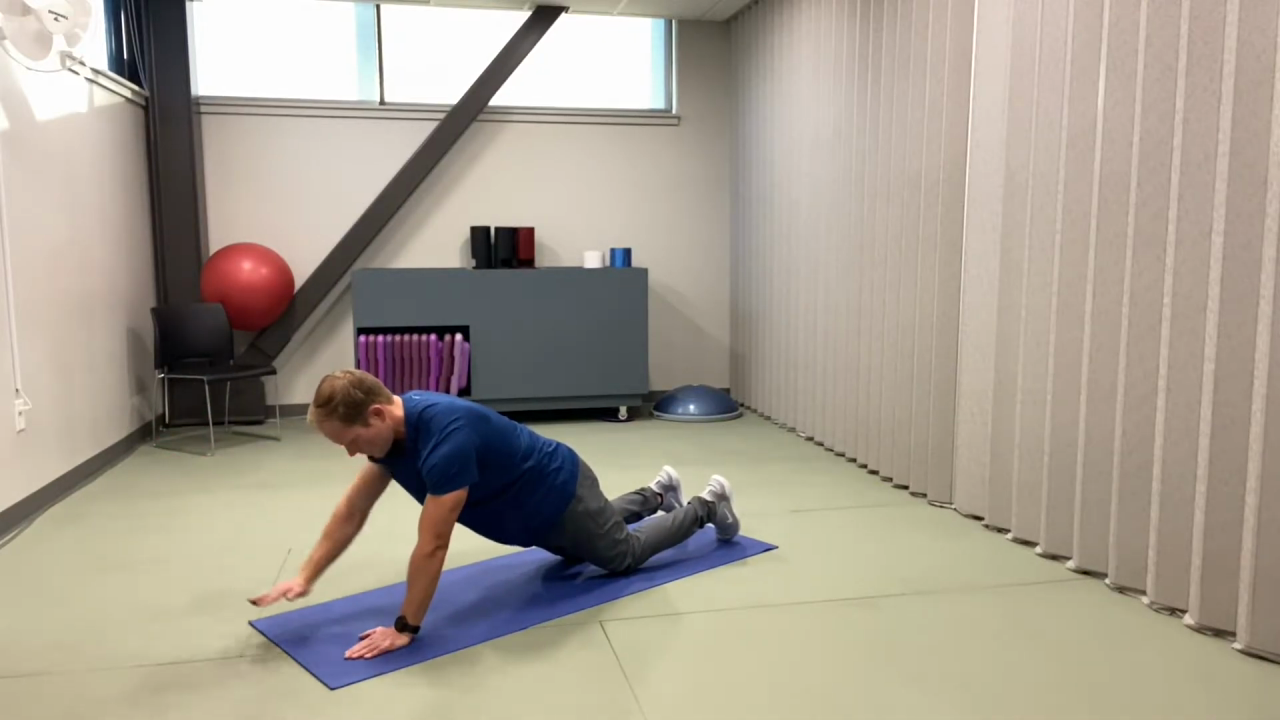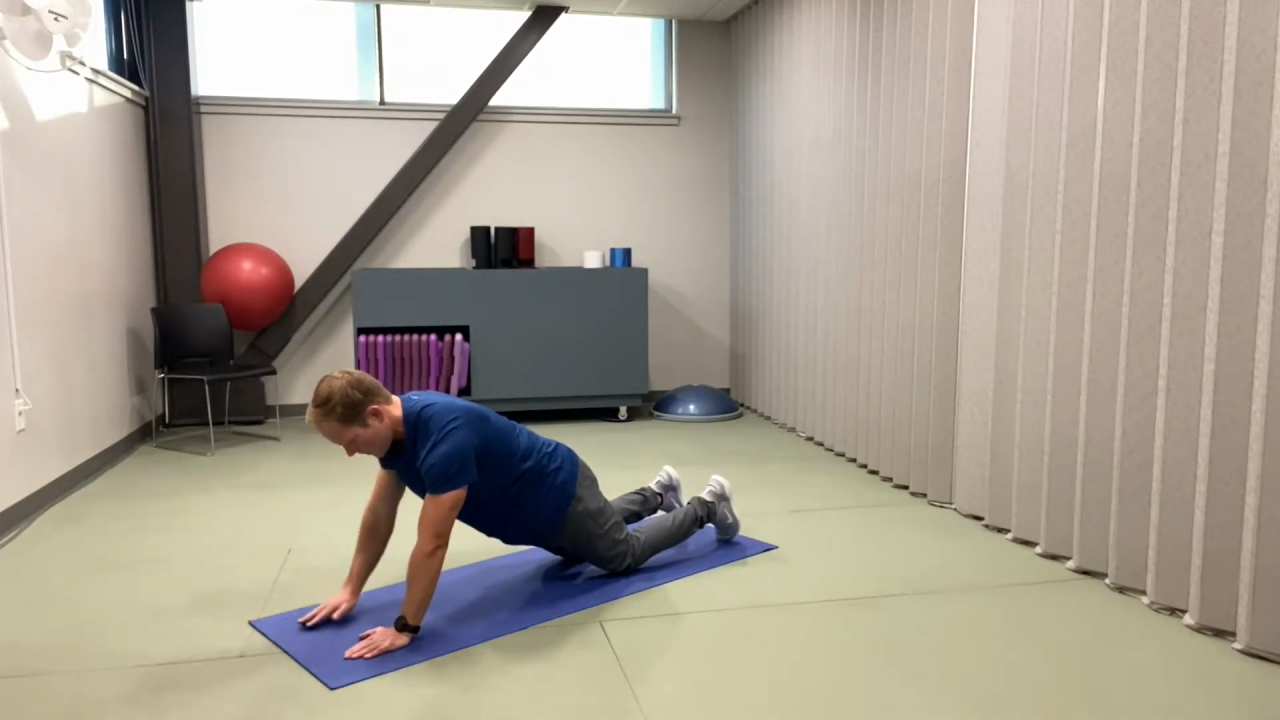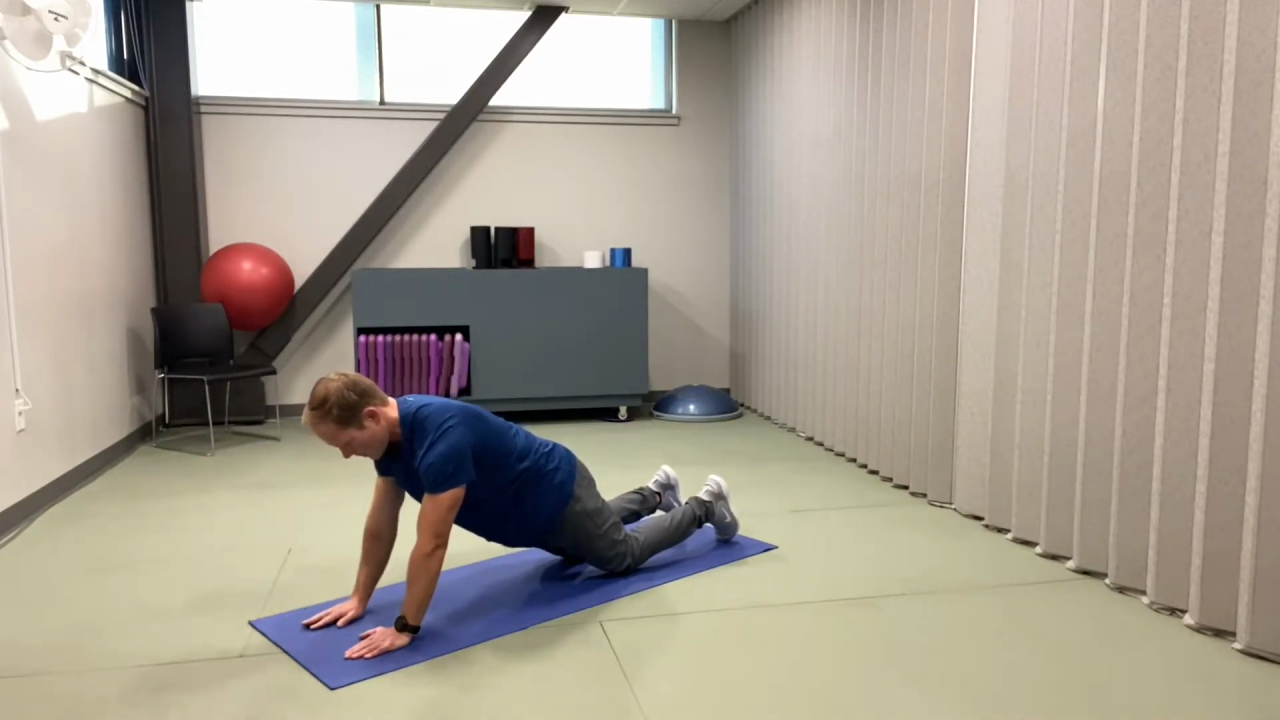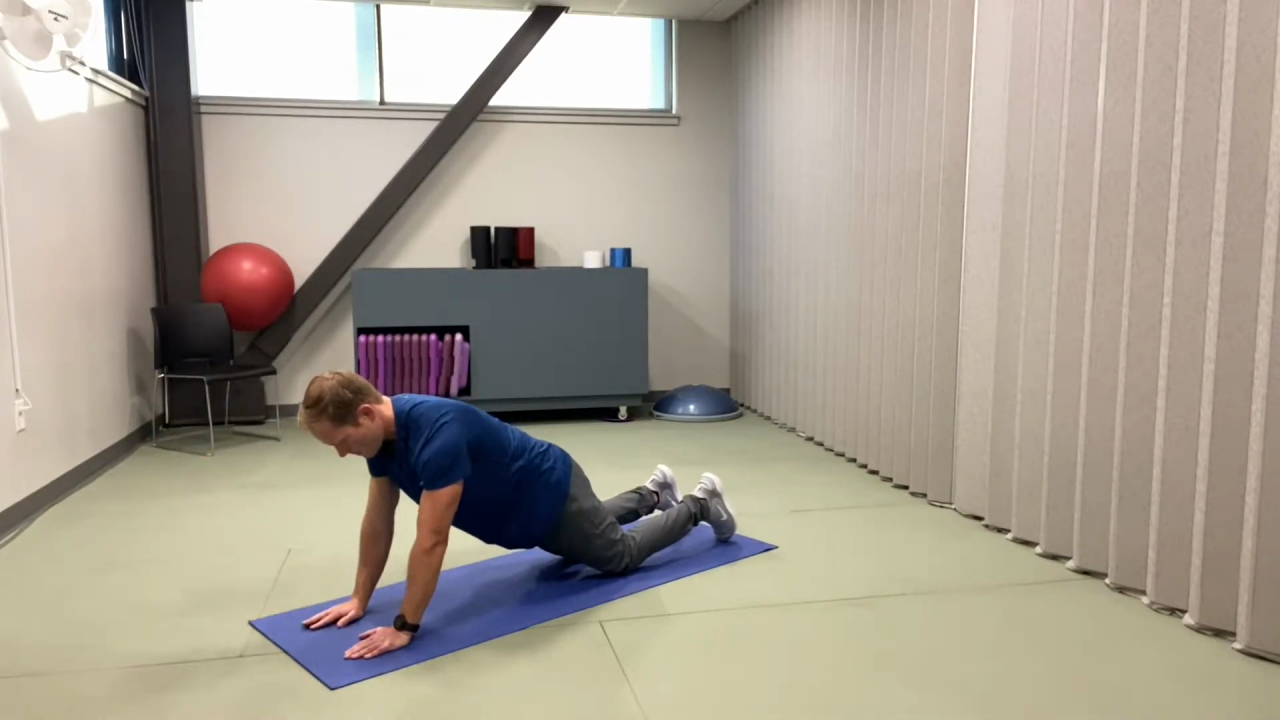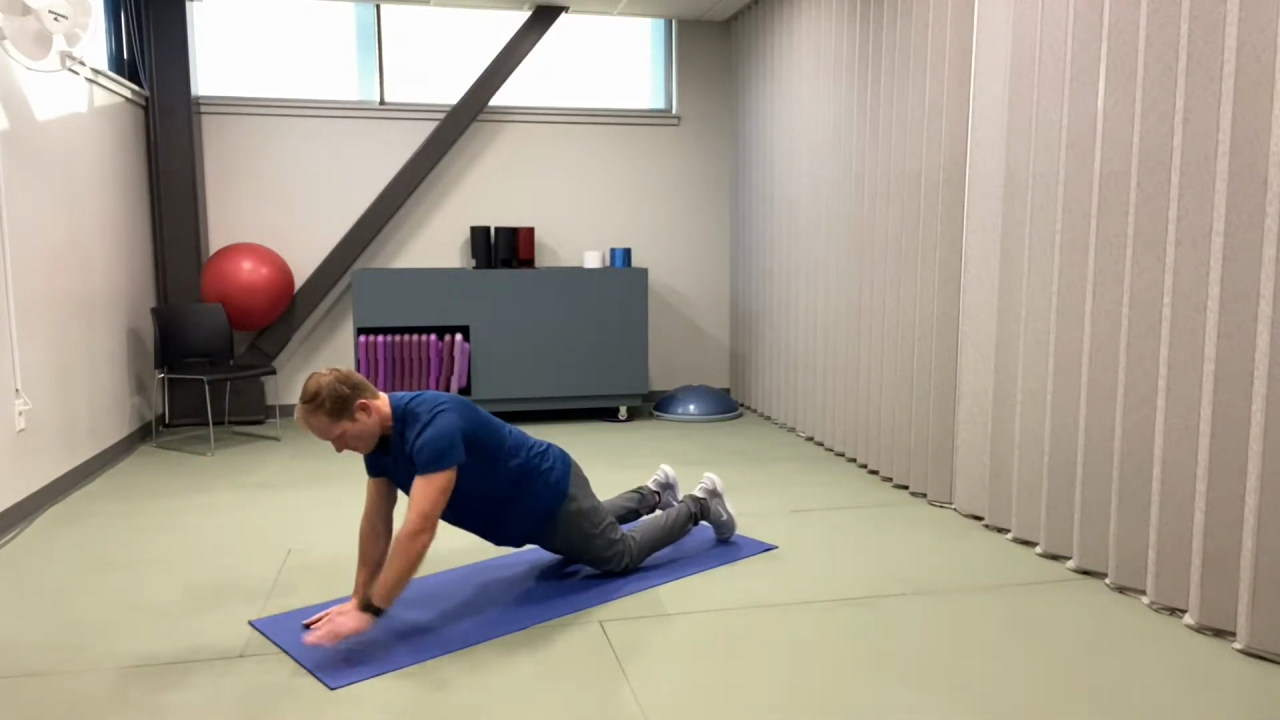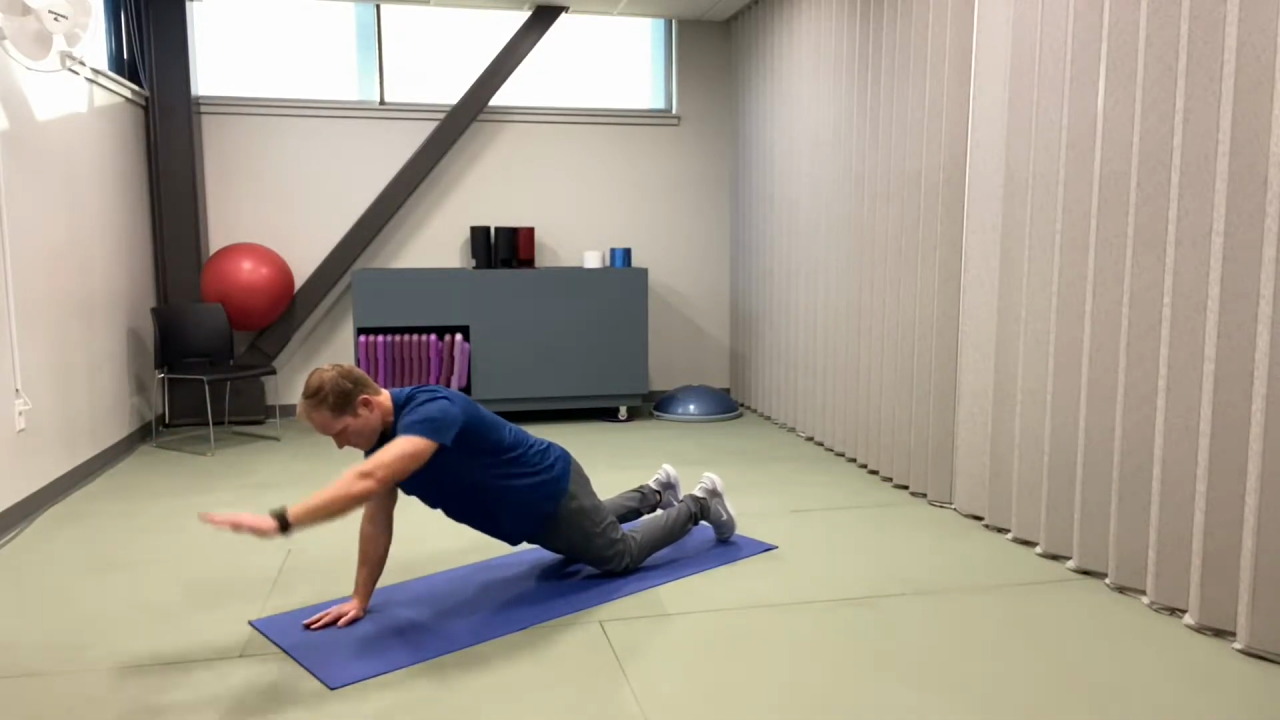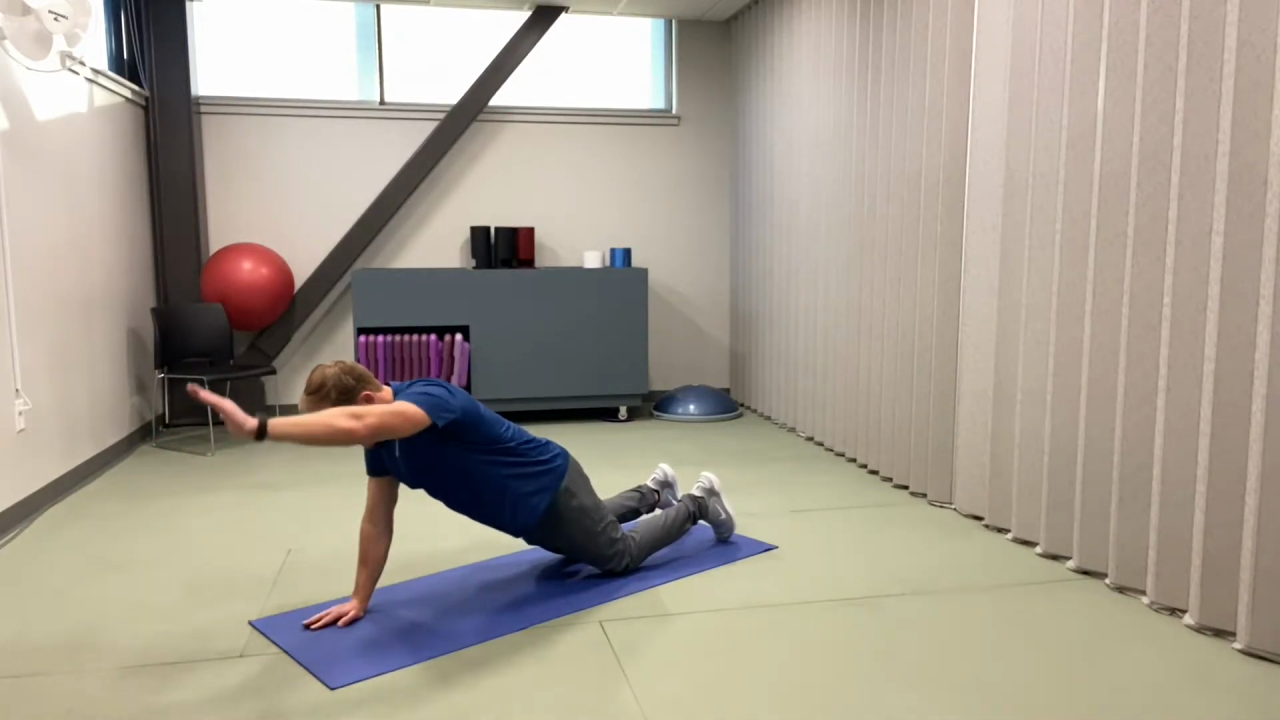
dt=0.2s
person 1, frame 1
left shoulder: (445, 438)
right shoulder: (390, 426)
left elbow: (431, 546)
right elbow: (353, 508)
left wrist: (404, 628)
right wrist: (305, 577)
left hip: (559, 494)
right hip: (531, 506)
left knee: (624, 555)
right knee: (574, 553)
left ankle: (706, 507)
right ankle: (655, 494)
person 1, frame 2
left shoulder: (444, 436)
right shoulder: (394, 428)
left elbow: (431, 545)
right elbow: (378, 518)
left wrist: (404, 628)
right wrist: (350, 590)
left hip: (559, 494)
right hip: (532, 506)
left knee: (624, 556)
right knee: (573, 554)
left ankle: (707, 507)
right ankle: (656, 494)
person 1, frame 3
left shoulder: (441, 436)
right shoulder: (391, 431)
left elbow: (430, 545)
right elbow: (380, 524)
left wrist: (406, 628)
right wrist: (359, 598)
left hip: (557, 493)
right hip: (529, 506)
left knee: (623, 556)
right knee: (573, 552)
left ankle: (705, 507)
right ankle: (655, 493)
person 1, frame 4
left shoulder: (436, 432)
right shoulder: (382, 433)
left elbow: (431, 541)
right elbow: (377, 524)
left wrist: (405, 626)
right wrist: (359, 598)
left hip: (551, 493)
right hip: (523, 507)
left knee: (619, 556)
right knee: (574, 549)
left ankle: (699, 505)
right ankle: (652, 494)
person 1, frame 5
left shoulder: (433, 425)
right shoulder: (377, 431)
left elbow: (417, 529)
right elbow: (375, 524)
left wrist: (370, 611)
right wrist: (358, 597)
left hip: (550, 493)
right hip: (523, 507)
left knee: (620, 556)
right knee: (578, 546)
left ankle: (700, 504)
right ankle: (654, 493)
person 1, frame 6
left shoulder: (431, 410)
right shoulder: (376, 431)
left elbow: (369, 481)
right elbow: (378, 523)
left wrist: (280, 521)
right wrist: (361, 598)
left hip: (552, 488)
right hip: (524, 507)
left knee: (618, 555)
right knee: (579, 541)
left ankle: (698, 504)
right ankle: (655, 493)
person 1, frame 7
left shoulder: (429, 399)
right shoulder: (386, 437)
left elbow: (353, 428)
right elbow: (377, 523)
left wrist: (257, 428)
right wrist: (360, 599)
left hip: (552, 489)
right hip: (529, 509)
left knee: (618, 554)
right knee: (577, 549)
left ankle: (696, 504)
right ankle: (651, 493)
